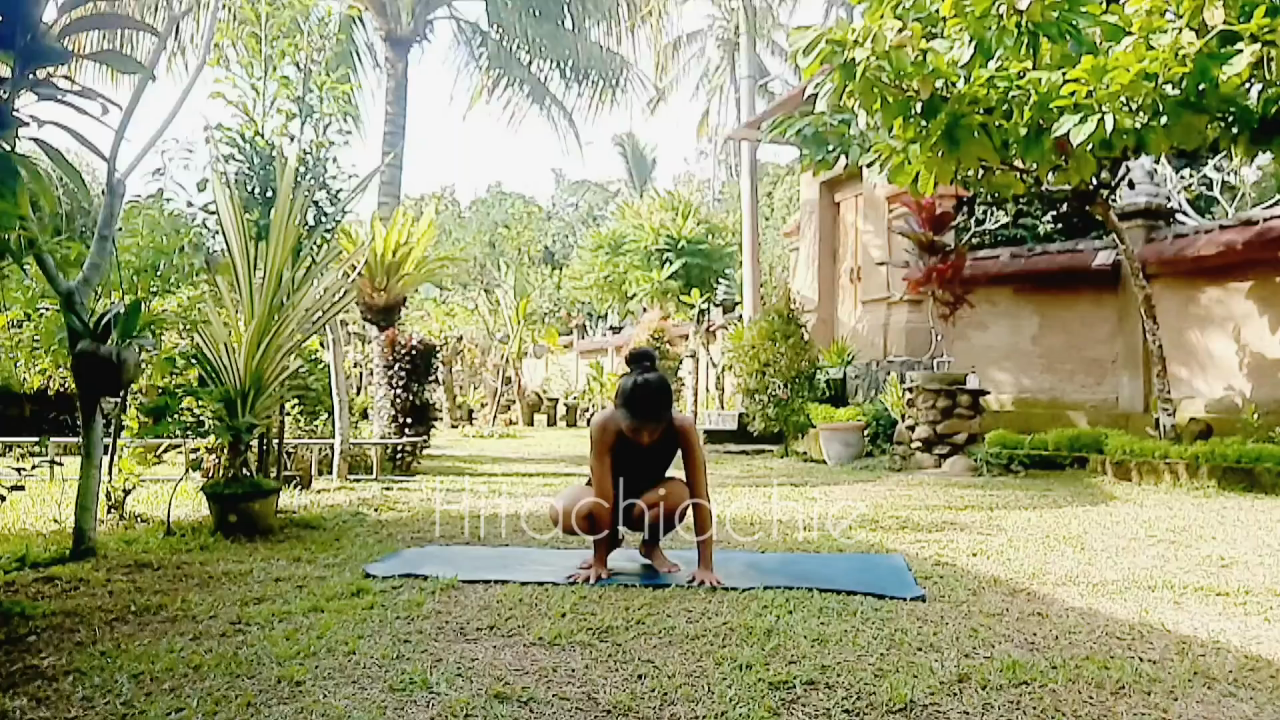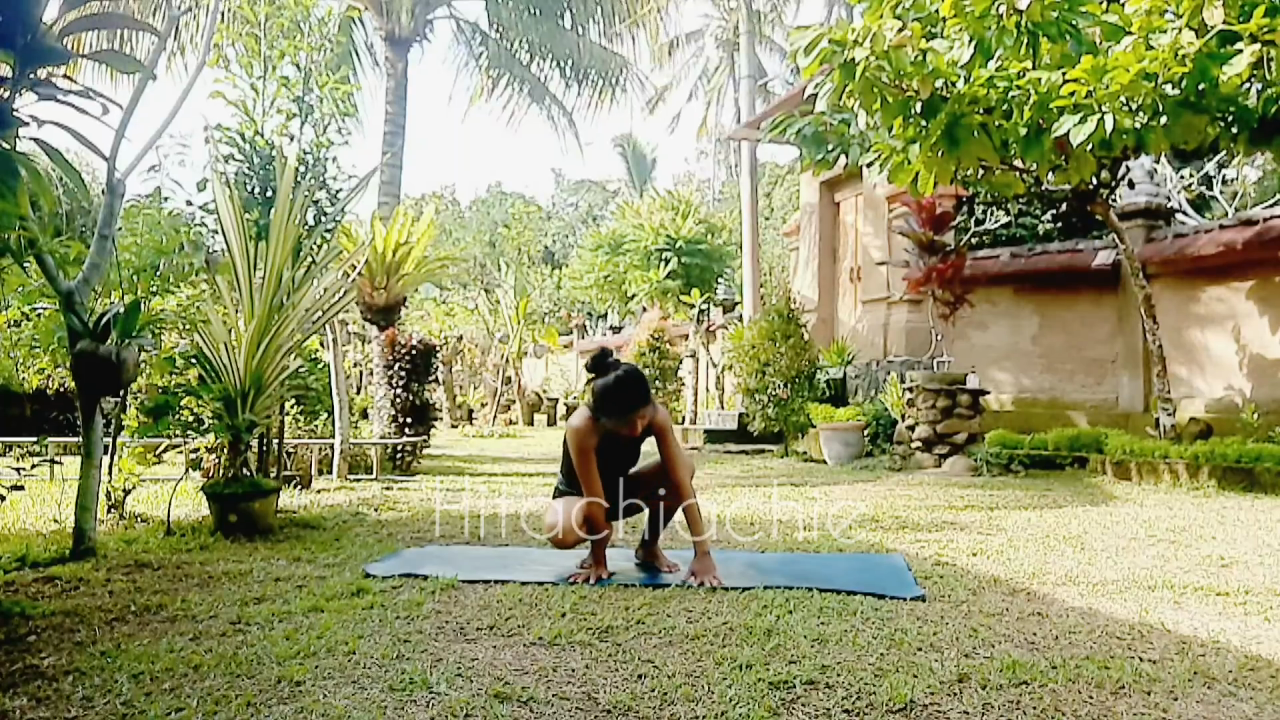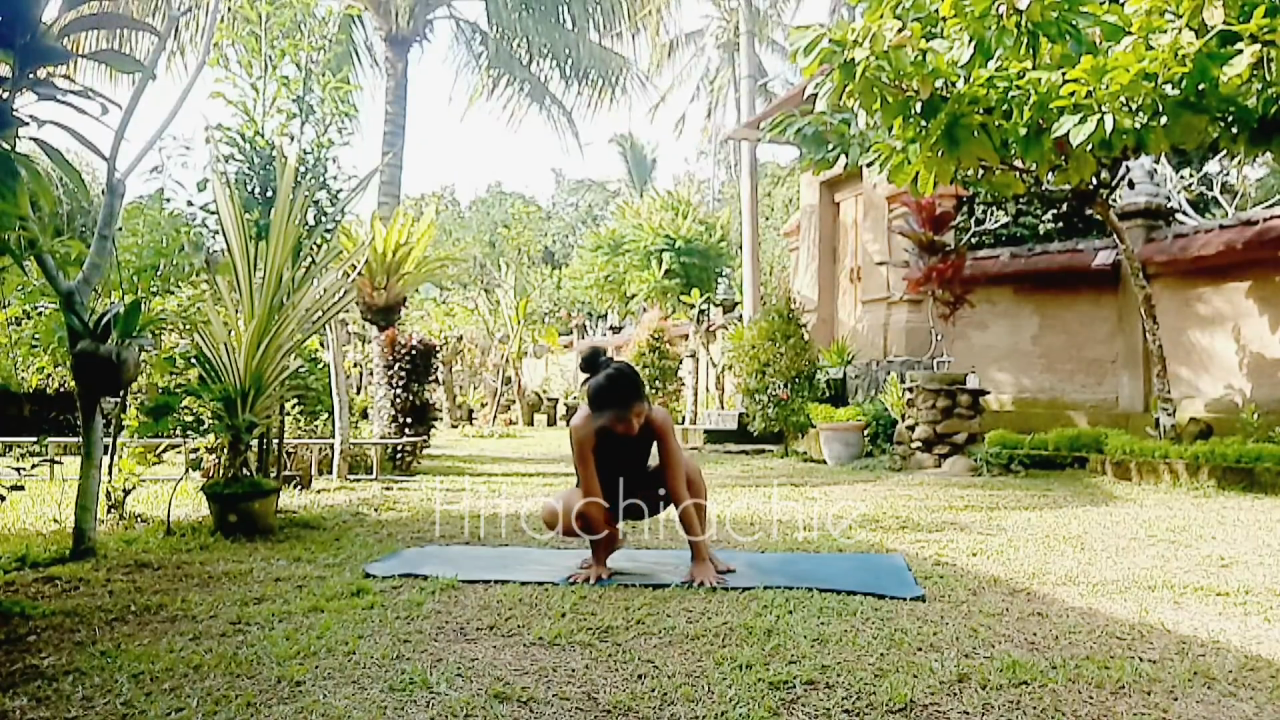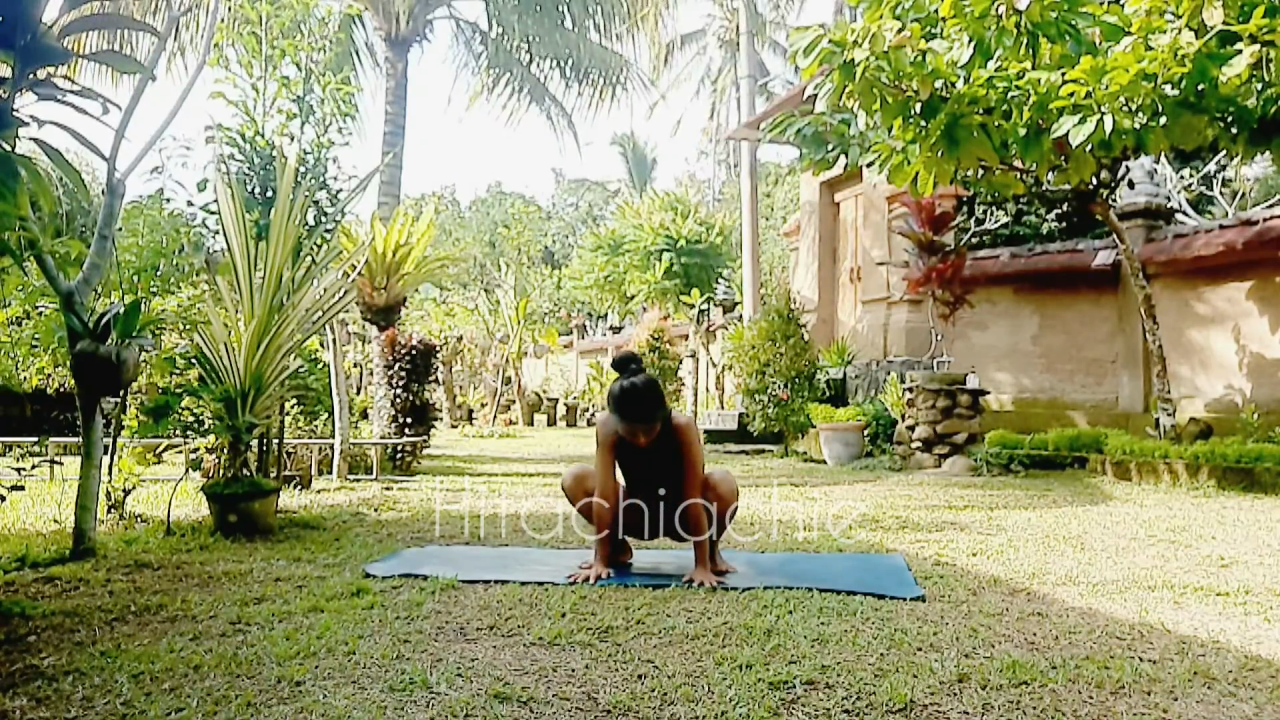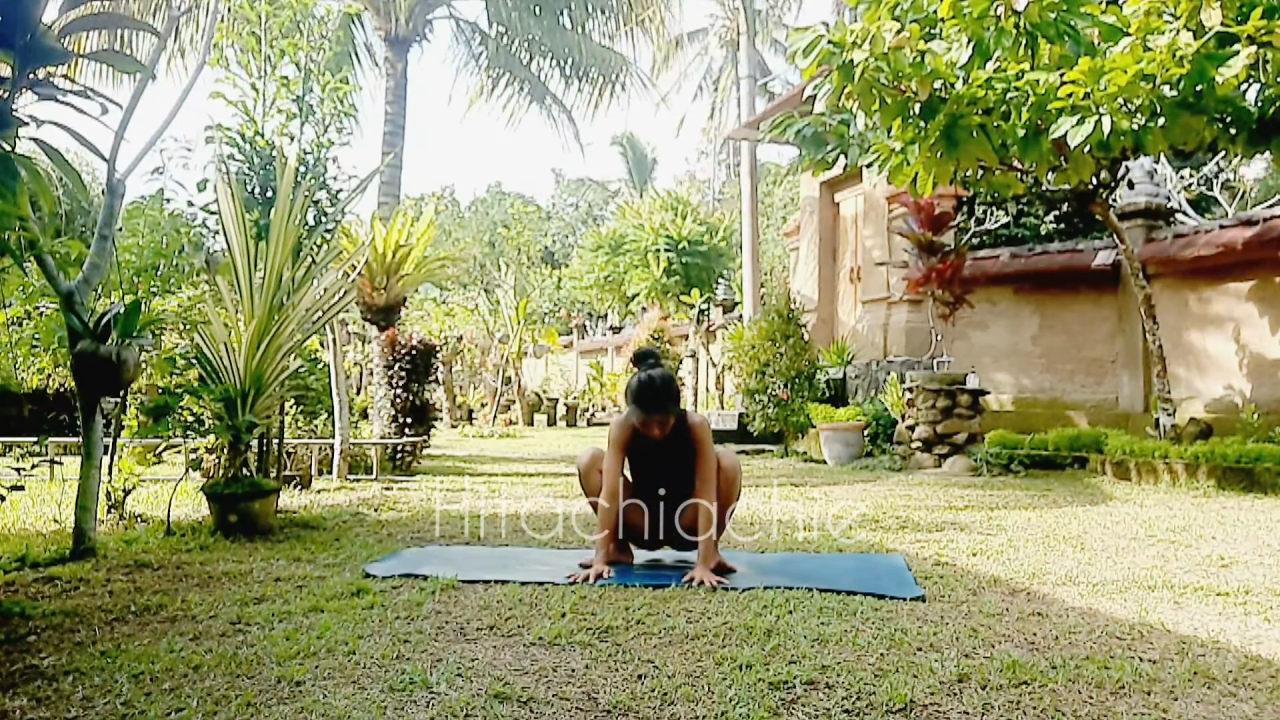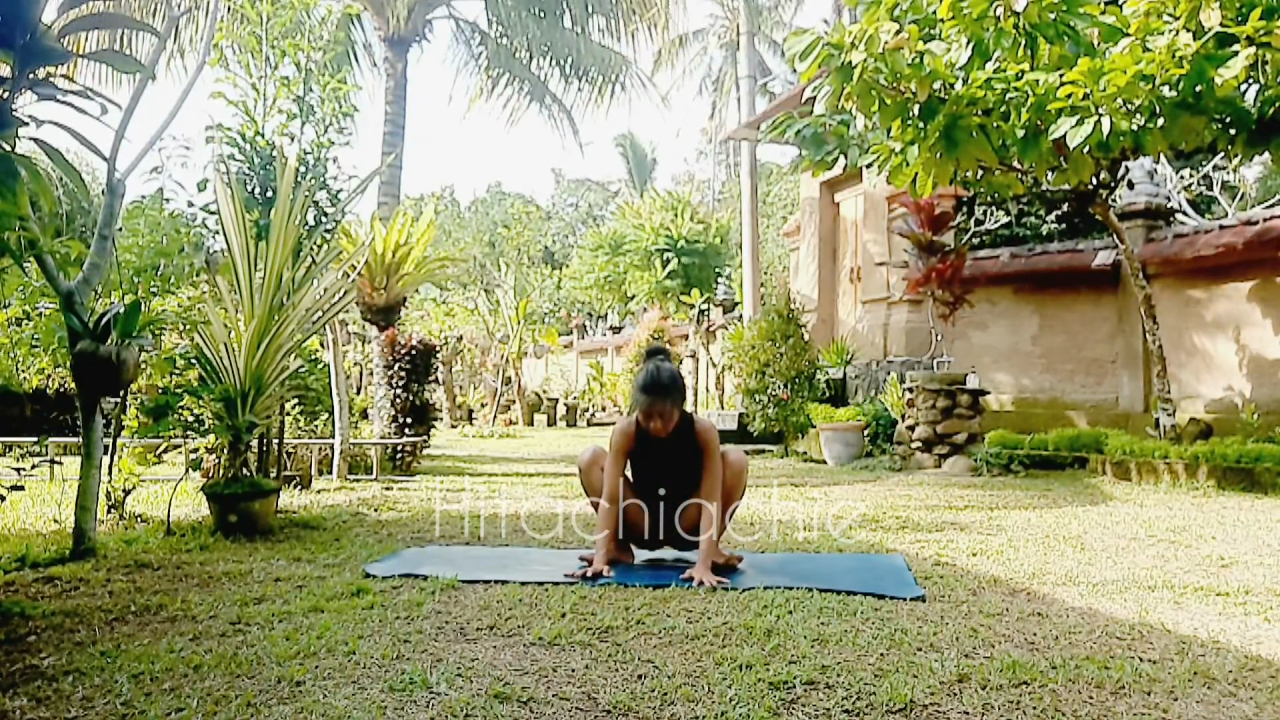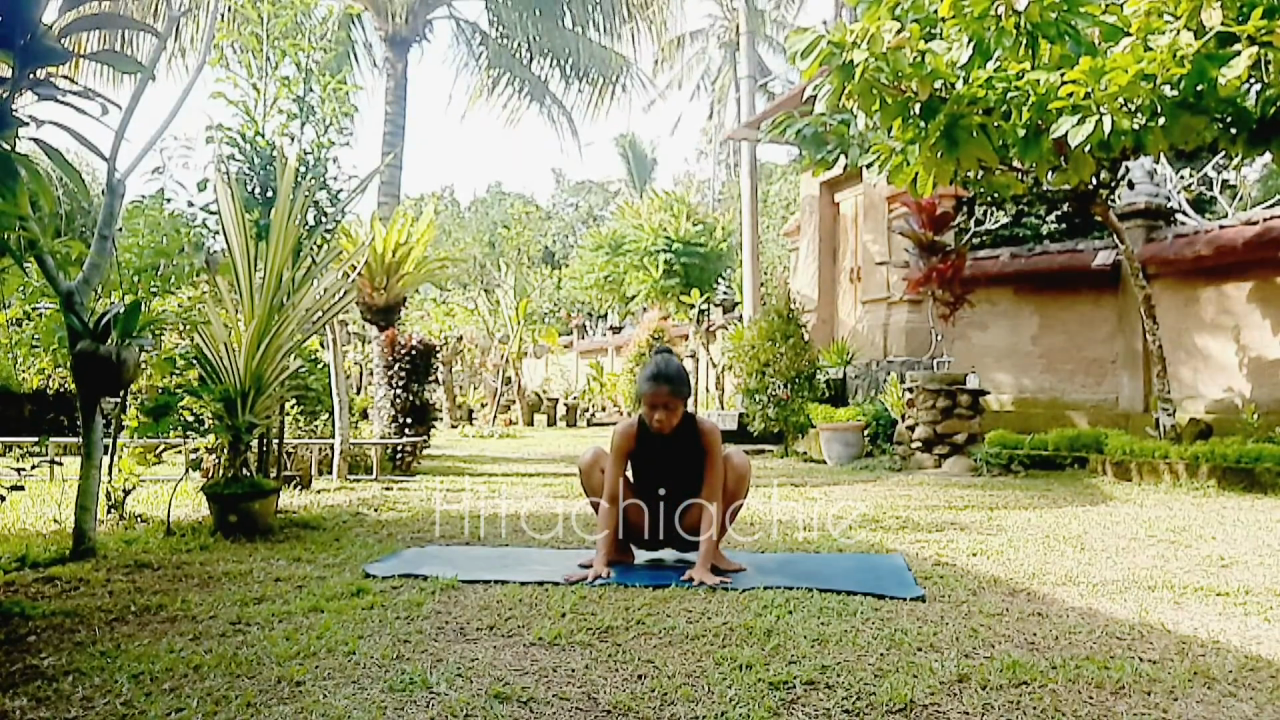
dt=0.7s
person 1, frame 1
left shoulder: (683, 428)
right shoulder: (604, 424)
left elbow: (700, 497)
right elbow: (602, 499)
left wrist: (705, 566)
right wrist: (599, 561)
left hip: (646, 501)
right hip: (609, 497)
left knee: (678, 494)
right knee: (561, 512)
left ankle: (651, 546)
right ankle: (611, 539)
person 1, frame 2
left shoulder: (657, 417)
right shoulder: (582, 427)
left elbow: (683, 484)
right elbow: (594, 500)
left wrist: (702, 554)
right wrist: (598, 562)
left hip: (620, 490)
right hip: (577, 495)
left knee: (681, 468)
right knee: (560, 534)
left ankle: (649, 547)
right ankle: (601, 536)
person 1, frame 3
left shoulder: (657, 419)
right shoulder: (583, 427)
left elbow: (680, 493)
right elbow: (592, 501)
left wrist: (700, 561)
right wrist: (598, 561)
left hip: (643, 494)
right hip: (603, 499)
left knee: (687, 467)
right knee: (554, 514)
left ankle: (703, 553)
right ankle: (608, 539)
person 1, frame 4
left shoulder: (682, 426)
right shoulder: (607, 425)
left elbow: (694, 497)
right elbow: (604, 495)
left wrist: (702, 565)
right wrist: (600, 560)
left hip: (679, 514)
right hip: (638, 514)
left knee: (723, 485)
right knee: (574, 479)
left ankle: (712, 552)
right ankle: (617, 548)
person 1, frame 5
left shoulder: (695, 426)
right shoulder: (622, 427)
left elbow: (706, 495)
right elbow: (610, 493)
left wrist: (703, 564)
right wrist: (600, 557)
left hip: (685, 527)
right hip: (643, 527)
left knee: (727, 461)
right knee: (590, 460)
left ankle: (711, 551)
right ankle: (619, 547)
person 1, frame 6
left shoulder: (703, 431)
right shoulder: (625, 431)
left elbow: (711, 500)
right elbow: (610, 497)
left wrist: (703, 564)
right wrist: (601, 557)
left hip: (687, 528)
right hip: (643, 526)
left knee: (735, 459)
right knee: (590, 458)
left ankle: (712, 548)
right ankle: (619, 546)
person 1, frame 7
left shoulder: (706, 432)
right shoulder: (627, 432)
left elbow: (711, 501)
right elbow: (610, 499)
left wrist: (703, 565)
right wrist: (601, 559)
left hip: (689, 528)
right hip: (643, 528)
left knee: (737, 462)
right knee: (591, 460)
left ankle: (712, 551)
right ankle: (619, 548)
